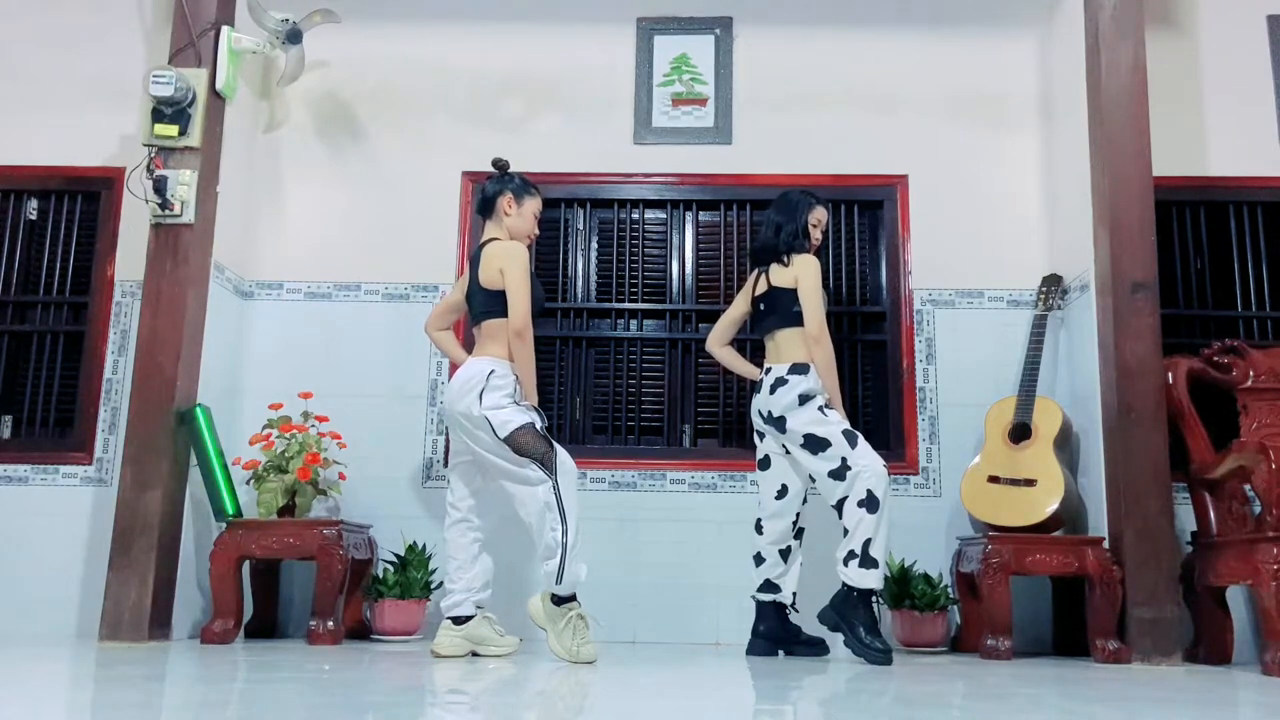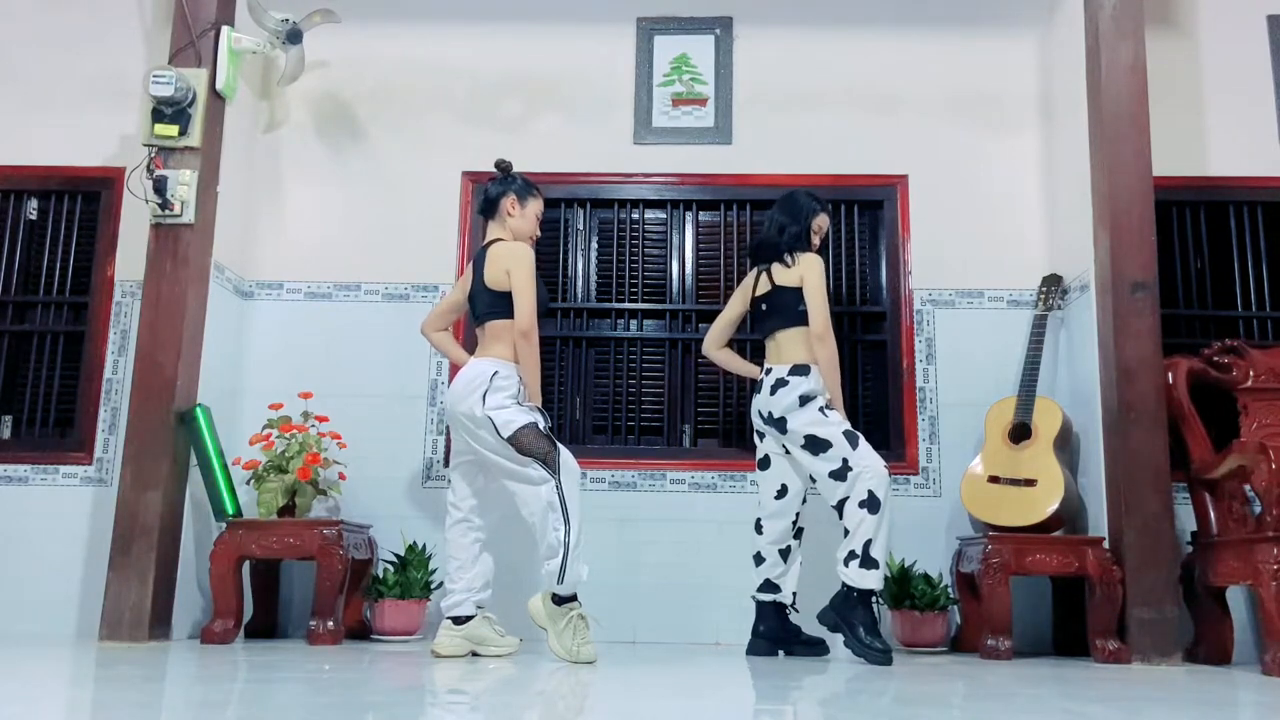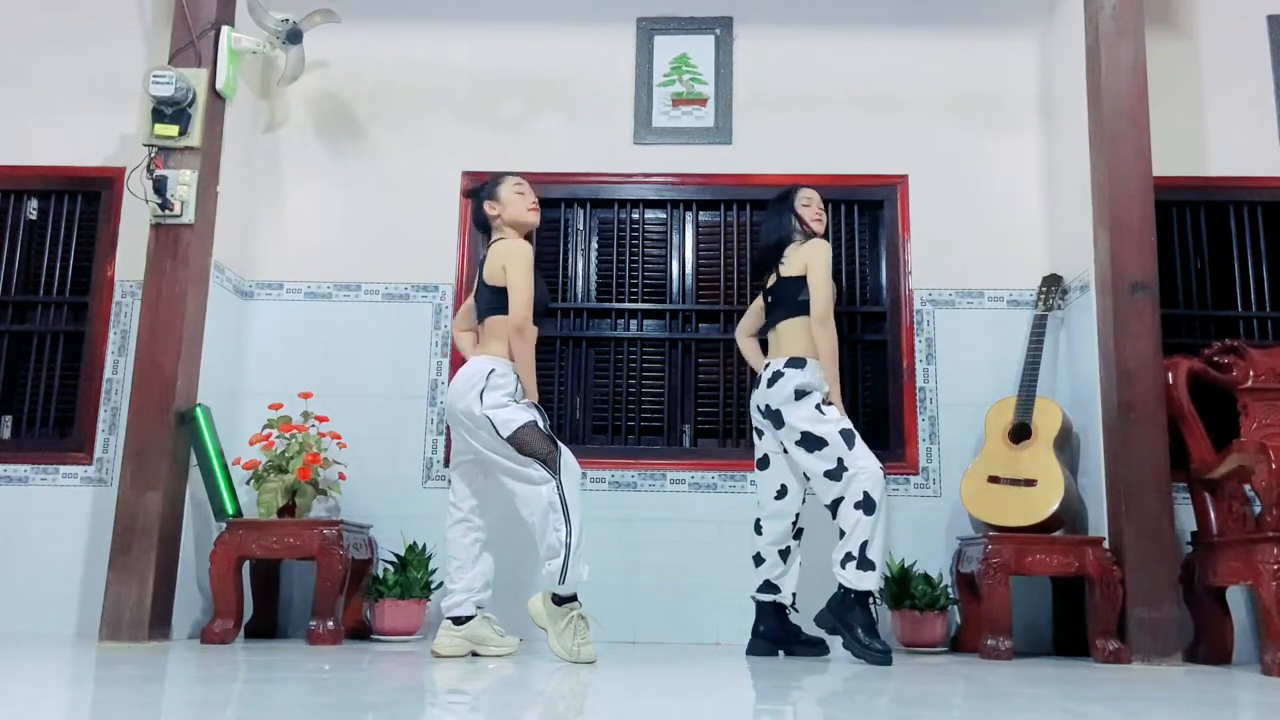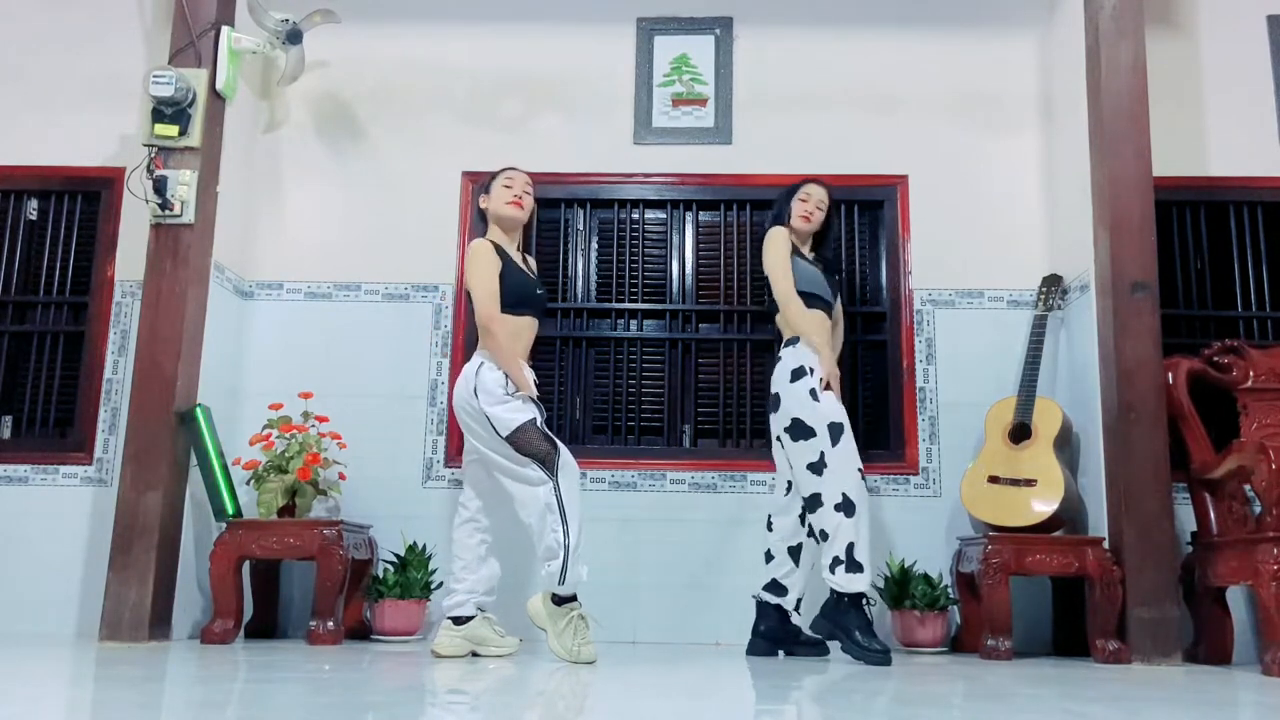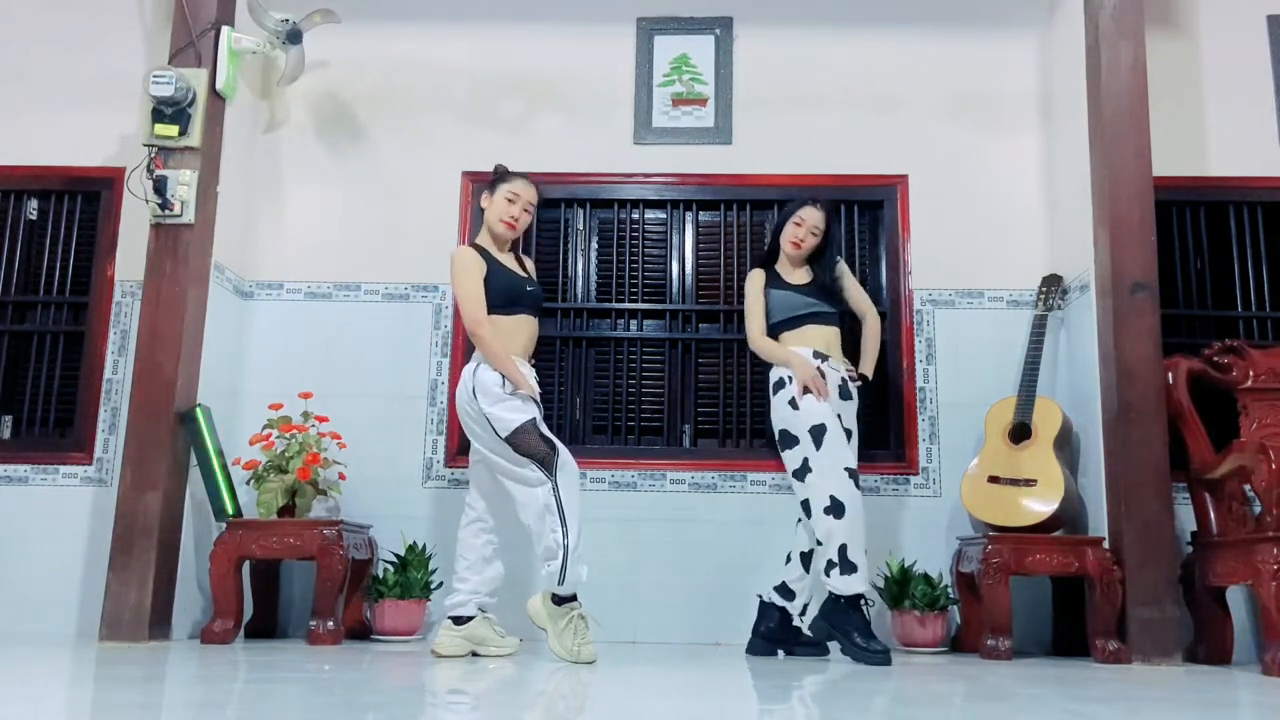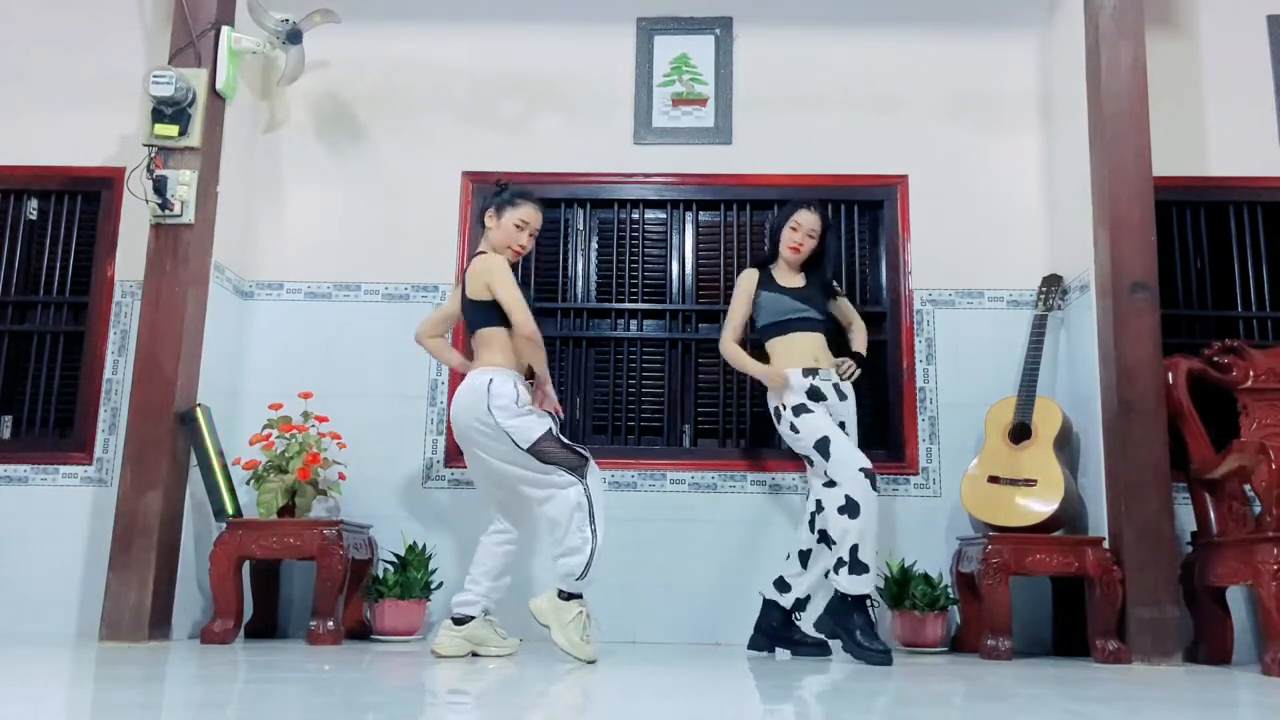
dt=0.5s
person 1, frame 1
left shoulder: (475, 261)
right shoulder: (510, 251)
left elbow: (436, 324)
right elbow: (519, 327)
right wrist: (531, 399)
left hip: (468, 390)
right hip: (489, 390)
left knee: (463, 505)
right knee: (554, 474)
left ankle: (461, 620)
right ankle: (561, 598)
person 1, frame 2
left shoulder: (477, 263)
right shoulder: (515, 252)
left elbow: (433, 326)
right elbow: (525, 329)
right wrist: (534, 398)
left hip: (470, 389)
right hip: (495, 390)
left knee: (465, 505)
right knee: (557, 475)
left ankle: (462, 620)
right ankle: (561, 597)
person 1, frame 3
left shoulder: (493, 260)
right shoulder: (516, 248)
left elbow: (462, 326)
right elbow: (520, 324)
right wrist: (531, 393)
left hip: (473, 386)
right hip: (492, 388)
left knee: (466, 505)
right knee: (558, 472)
left ankle: (461, 619)
right ankle: (562, 598)
person 1, frame 4
left shoulder: (526, 260)
right shoulder: (483, 249)
right elbow: (489, 321)
left wrist: (522, 384)
right wrist: (524, 384)
left hip: (498, 387)
right hip: (491, 383)
left knee: (475, 504)
right knee: (556, 474)
left ankle: (462, 620)
right ankle: (561, 597)
person 1, frame 5
left shoulder: (525, 265)
right shoulder: (469, 256)
right elbow: (477, 326)
left wrist: (527, 386)
right wrist: (521, 382)
left hip: (512, 388)
right hip: (492, 385)
left knee: (483, 505)
right knee: (556, 473)
left ankle: (463, 620)
right ankle: (561, 598)
person 1, frame 6
left shoulder: (474, 278)
right shoulder: (491, 265)
left elbow: (427, 334)
right elbow: (526, 329)
right wrist: (544, 384)
left hip: (479, 401)
right hip: (497, 397)
left knee: (507, 518)
right knee: (578, 477)
left ankle: (465, 621)
right ankle: (567, 597)
person 2, frame 1
left shoulder: (758, 276)
right shoulder: (804, 263)
left elbow: (716, 341)
right elbow: (816, 334)
right wrist: (837, 403)
left hip: (767, 398)
right hip: (797, 391)
left knee: (780, 508)
right knee: (867, 473)
left ankle: (771, 620)
right ankle: (853, 599)
person 2, frame 2
left shoulder: (754, 277)
right shoulder: (808, 263)
left elbow: (713, 345)
right elbow: (821, 335)
right wrist: (839, 404)
left hip: (767, 399)
right hip: (799, 392)
left knee: (780, 509)
right knee: (869, 474)
left ankle: (771, 620)
right ankle: (853, 599)
person 2, frame 3
left shoulder: (778, 267)
right shoulder: (816, 248)
left elbow: (744, 334)
right elbow: (822, 319)
right wrist: (835, 393)
left hip: (768, 390)
right hip: (799, 384)
left knee: (780, 506)
right knee: (864, 475)
left ankle: (771, 620)
right ankle: (851, 600)
person 2, frame 4
left shoulder: (820, 257)
right shoulder: (777, 235)
left elbow: (836, 320)
right elbow: (785, 297)
left wrist: (828, 360)
right wrist: (824, 356)
left hip: (809, 370)
right hip: (803, 364)
left knee: (797, 496)
right knee: (840, 477)
left ankle: (772, 619)
right ankle: (845, 604)
person 2, frame 5
left shoulder: (832, 270)
right shoulder: (760, 276)
left elbow: (870, 316)
right elbow: (756, 337)
left wrist: (865, 371)
right wrist: (799, 366)
left hip: (838, 384)
right hip: (793, 378)
left knee: (825, 497)
right knee: (834, 481)
left ankle: (776, 616)
right ankle: (845, 603)
person 2, frame 6
left shoulder: (821, 281)
right shoulder: (753, 278)
left elbow: (855, 323)
right elbow: (728, 343)
left wrist: (857, 357)
right wrist: (763, 373)
left hip: (835, 388)
right hip: (791, 393)
left knee: (827, 506)
right knee: (857, 476)
left ankle: (777, 615)
right ankle: (851, 604)
